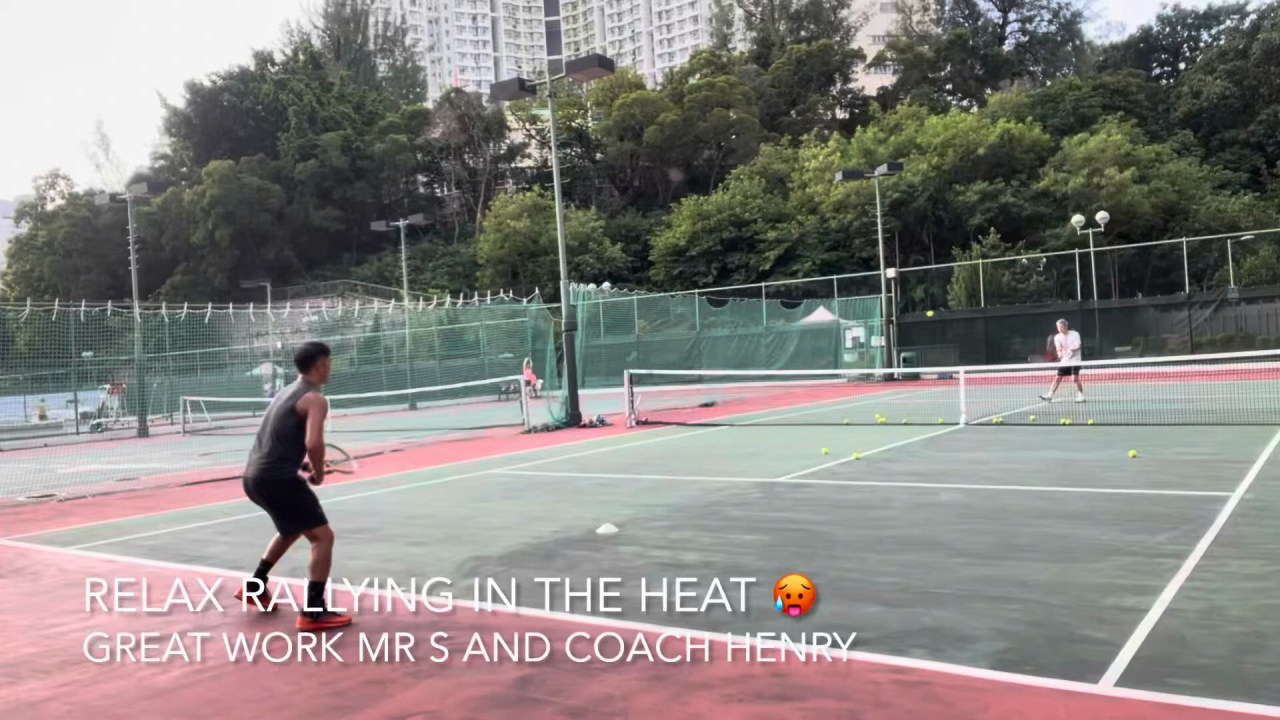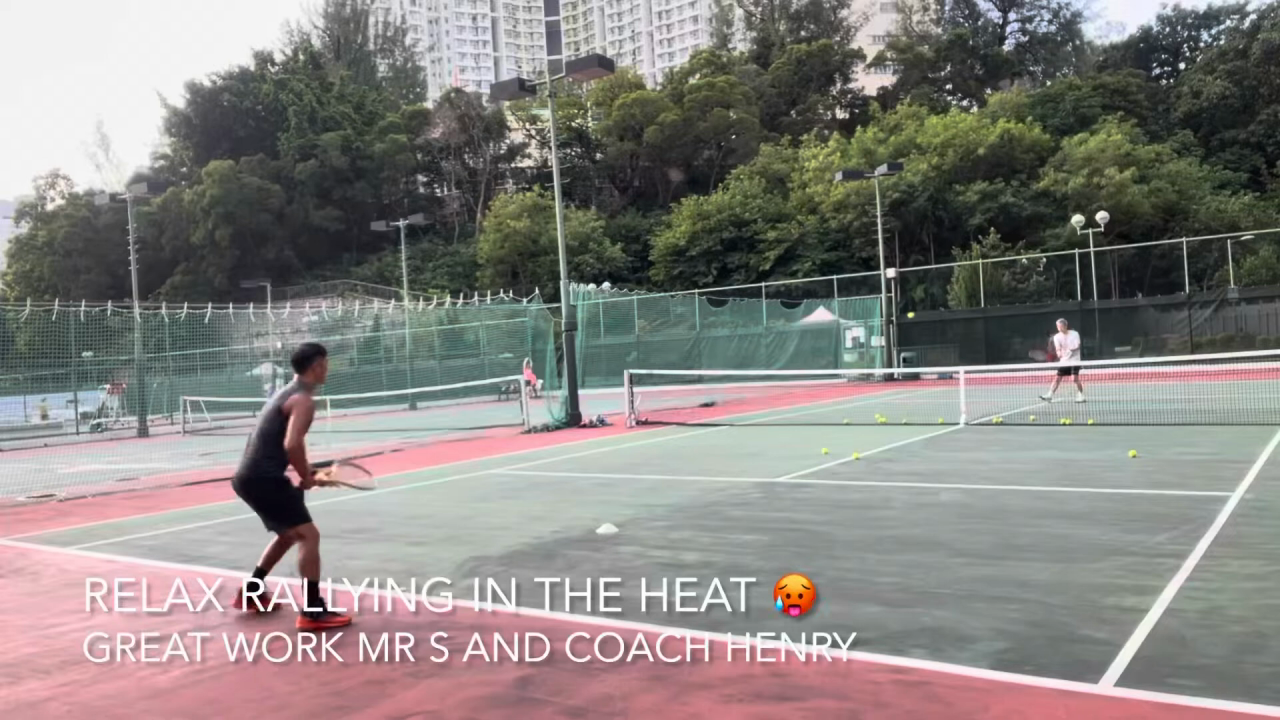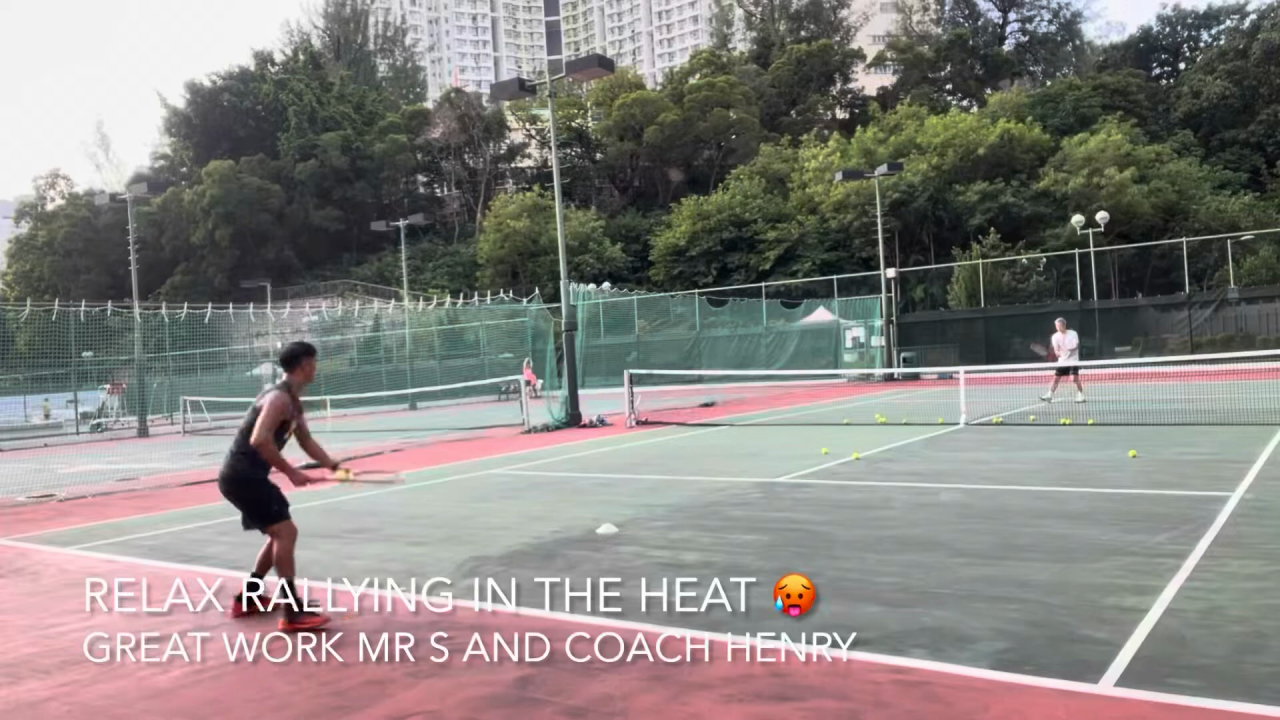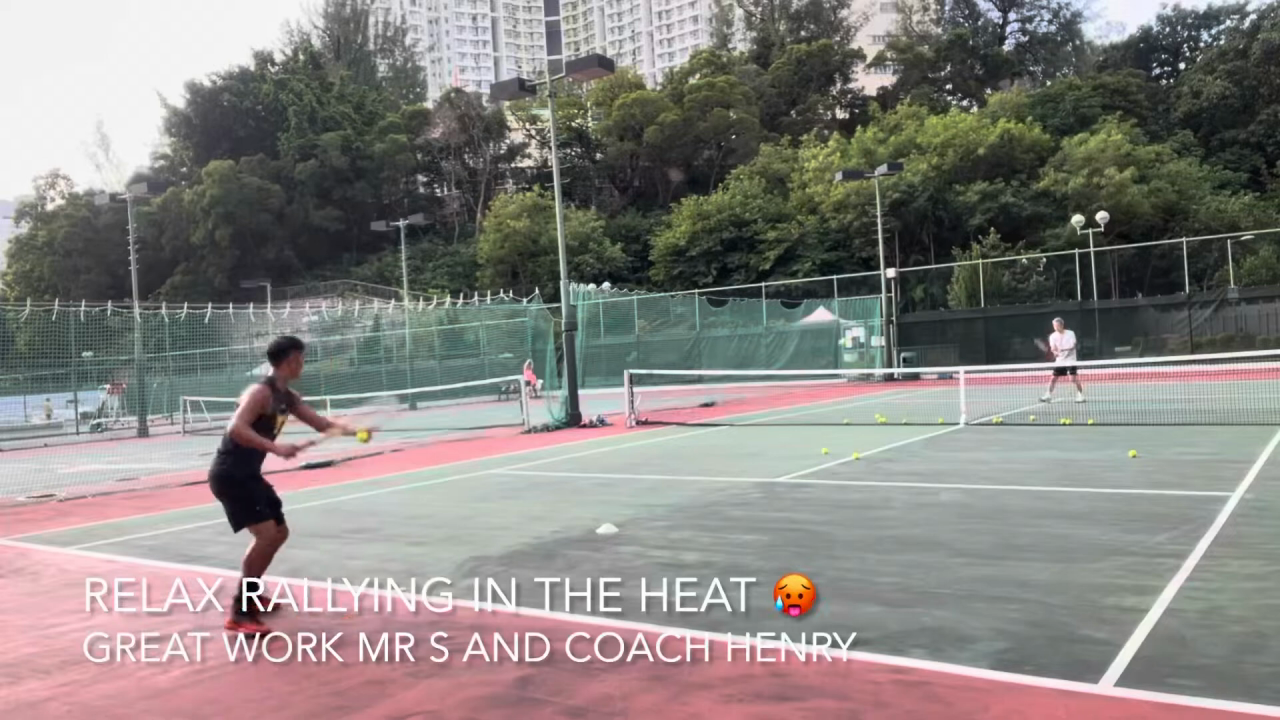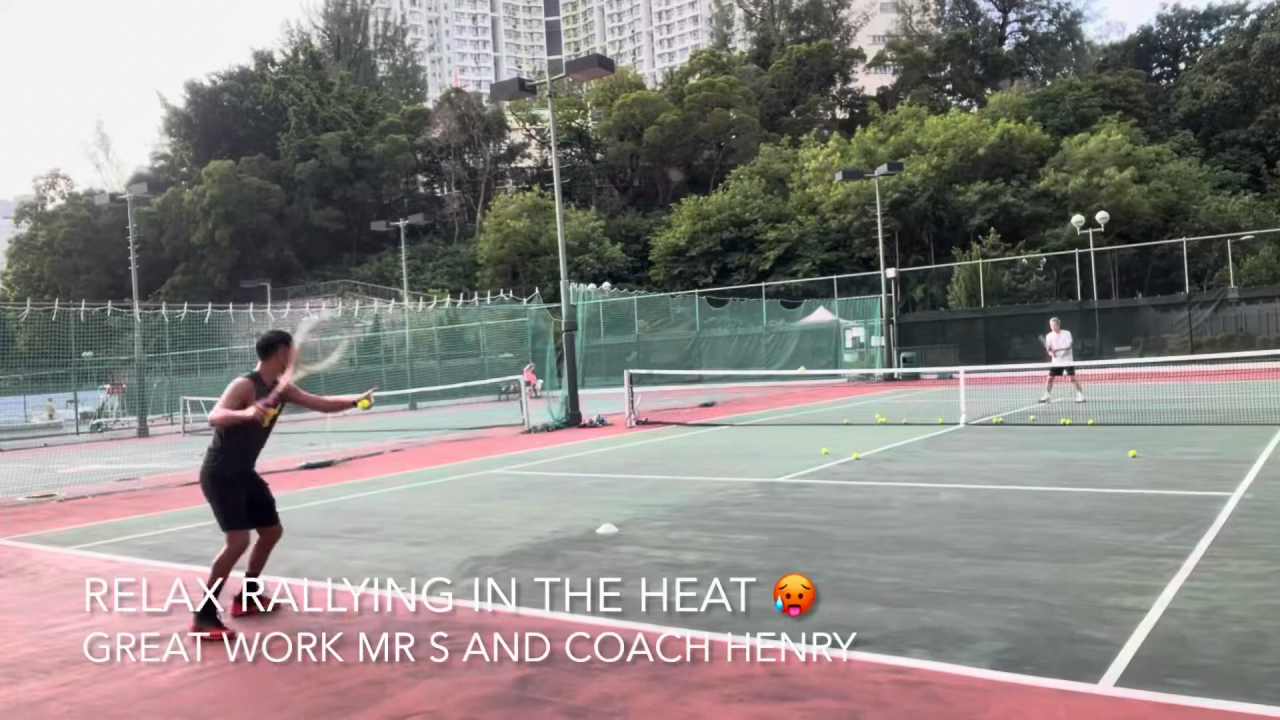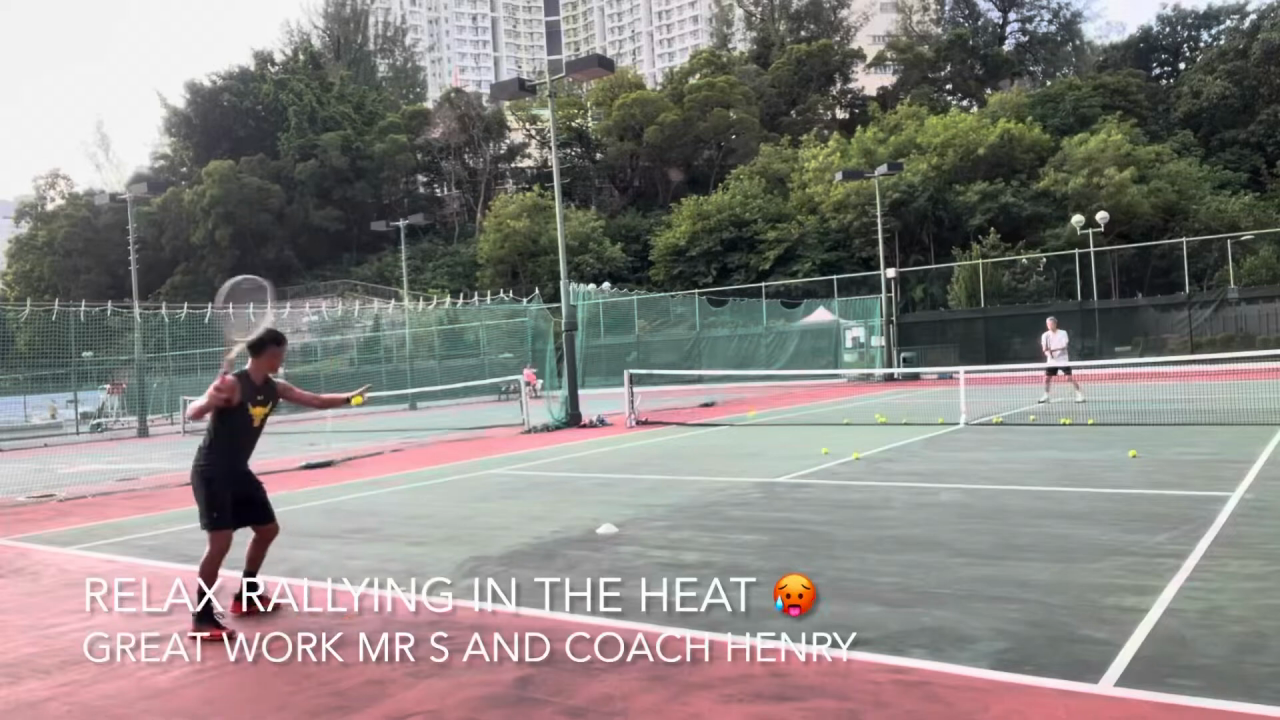
dt=0.1s
person 1, frame 1
left shoulder: (289, 393)
right shoulder: (314, 399)
right elbow: (314, 444)
left wrist: (309, 467)
right wrist: (318, 471)
left hip: (257, 477)
right hip: (276, 479)
left knee: (295, 528)
right knee: (322, 536)
left ankle: (255, 586)
right ankle: (313, 613)
person 1, frame 2
left shoulder: (287, 394)
right shoulder: (303, 400)
right elbow: (292, 445)
left wrist: (303, 471)
right wrist: (306, 475)
left hip: (248, 477)
right hip: (263, 477)
left knee: (289, 532)
right knee: (308, 535)
left ankle: (250, 592)
right ankle: (312, 612)
person 1, frame 3
left shoulder: (292, 401)
right shoulder: (281, 399)
left elbow: (307, 441)
right elbow: (258, 441)
left wrist: (335, 466)
right wrist: (291, 472)
left hip: (251, 476)
right hip: (242, 477)
left knee: (280, 534)
right knee: (286, 532)
left ankle: (248, 598)
right ankle: (293, 612)
person 1, frame 4
left shoulder: (286, 396)
right shoulder: (260, 392)
left elbow: (319, 422)
right elbow: (236, 430)
left wrist: (351, 431)
right wrist: (271, 446)
left hip: (244, 473)
right hip: (230, 474)
left knee: (278, 533)
right knee: (266, 534)
left ankle: (248, 598)
right ankle: (240, 613)
person 1, frame 5
left shoulder: (281, 389)
right shoulder: (244, 386)
left elbow: (321, 403)
right elbow: (215, 418)
left wrist: (354, 400)
right wrist: (247, 414)
left hip: (244, 473)
right hip: (220, 473)
left knee: (271, 532)
right knee: (237, 541)
left ankle: (246, 598)
right ankle: (204, 615)
person 1, frame 6
left shoulder: (274, 387)
right shoulder: (230, 384)
left elbow: (315, 400)
right elbow: (194, 412)
left wrist: (348, 397)
right wrist: (210, 402)
left hip: (238, 471)
right hip: (210, 472)
left knee: (268, 529)
right knee: (220, 542)
left ankle: (245, 597)
right ankle: (203, 616)
